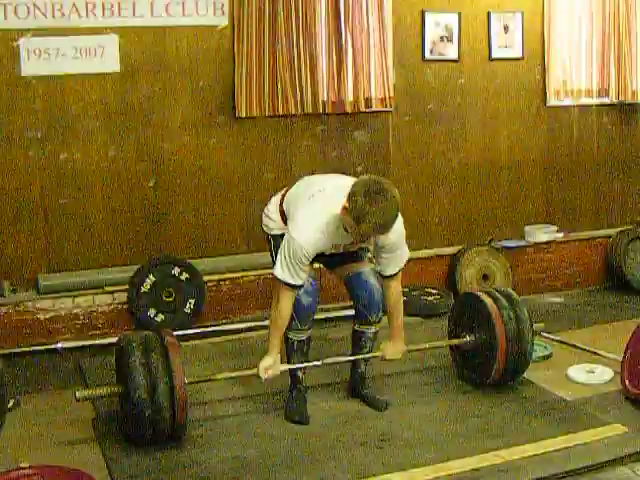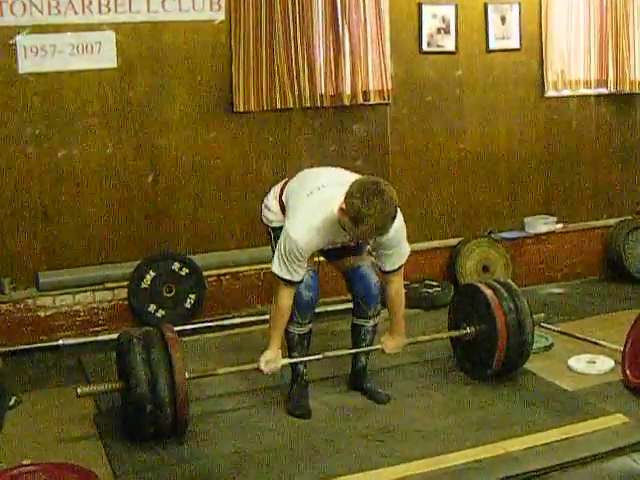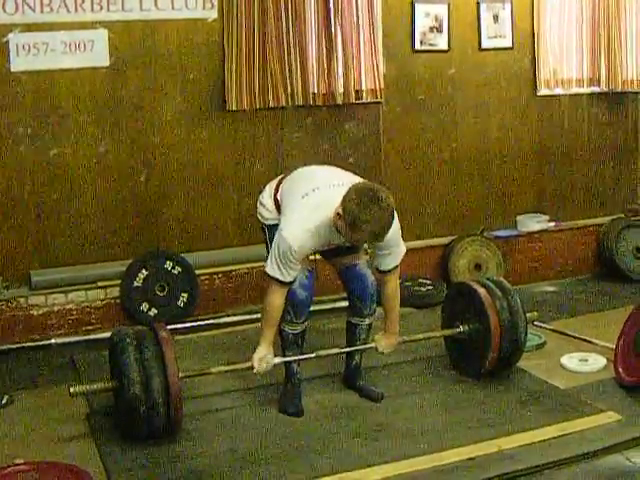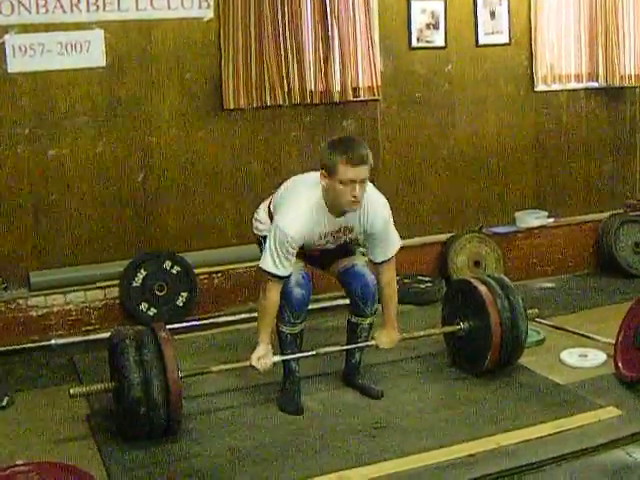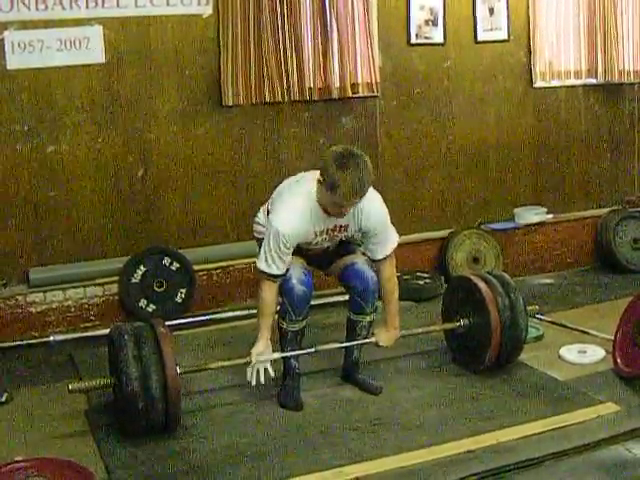
dt=1s
person 1, frame 1
left shoulder: (391, 225)
right shoulder: (306, 230)
left elbow: (392, 280)
right elbow: (285, 294)
left wrist: (396, 338)
right wrist: (273, 353)
left hip: (344, 232)
right hip: (284, 223)
left knee: (370, 294)
right knee: (304, 299)
left ankle: (359, 381)
right ankle: (297, 388)
person 1, frame 2
left shoulder: (390, 222)
right shoulder: (302, 229)
left elbow: (393, 277)
right elbow: (286, 290)
left wrist: (397, 333)
right wrist: (274, 347)
left hip: (343, 218)
right hip: (283, 212)
left knee: (369, 287)
right knee: (305, 292)
left ankle: (360, 374)
right ankle: (298, 382)
person 1, frame 3
left shoulder: (385, 222)
right shoulder: (298, 231)
left elbow: (389, 276)
right elbow: (277, 289)
left wrist: (391, 331)
right wrist: (265, 345)
right hip: (279, 210)
left knee: (365, 285)
right knee: (299, 291)
left ankle: (353, 372)
right ankle: (292, 380)
person 1, frame 4
left shoulder: (376, 206)
right shoulder: (294, 217)
left elbow: (386, 268)
right elbow: (272, 287)
left wrist: (390, 326)
right wrist: (264, 344)
left hip: (335, 241)
right hip: (274, 233)
left knee: (366, 287)
right knee: (296, 293)
left ankle: (353, 370)
right ankle: (291, 378)
person 1, frame 5
left shoulder: (372, 205)
right shoulder: (288, 217)
left elbow: (386, 265)
right elbow: (269, 282)
left wrist: (391, 325)
right wrist: (263, 340)
left hip: (335, 242)
right hip: (287, 243)
left knee: (366, 281)
right knee: (297, 287)
left ankle: (352, 366)
right ankle: (291, 375)
